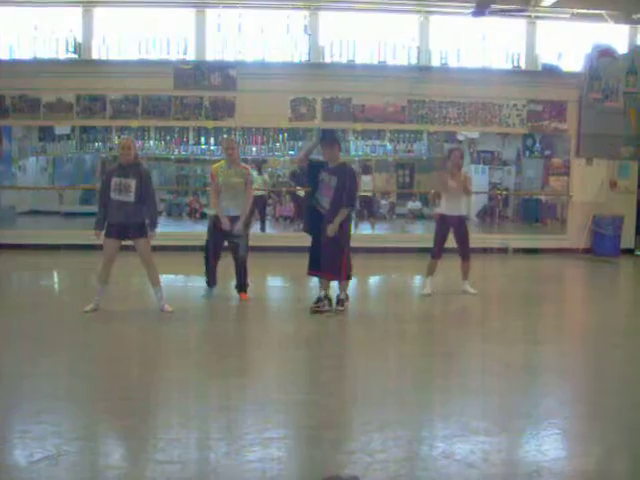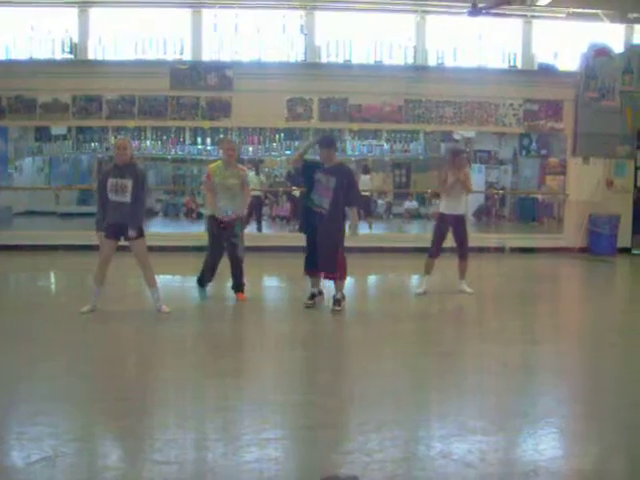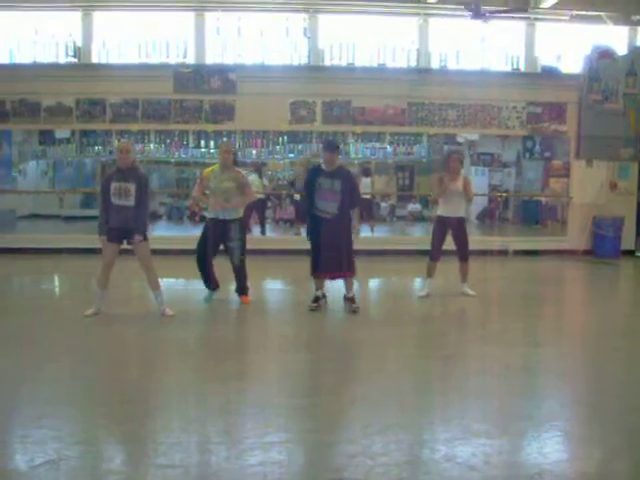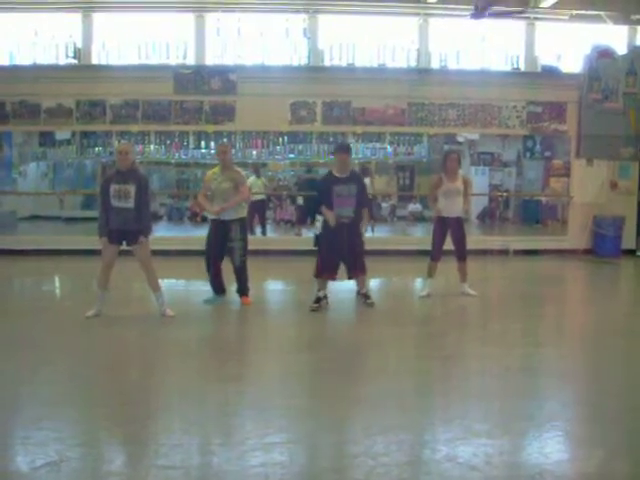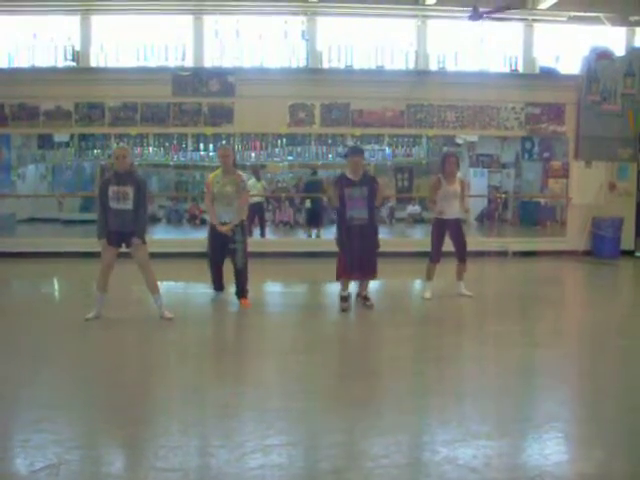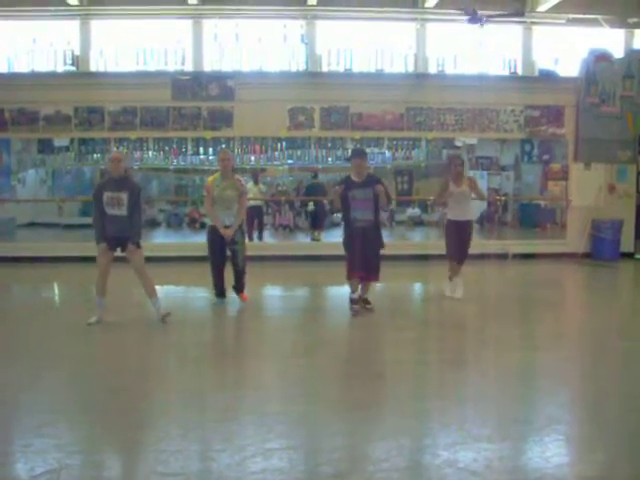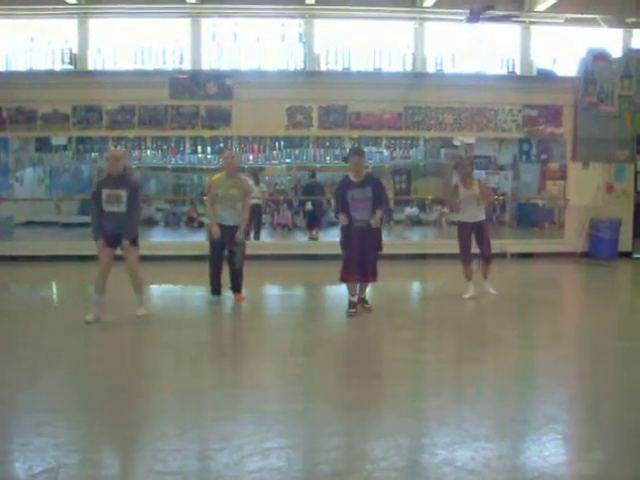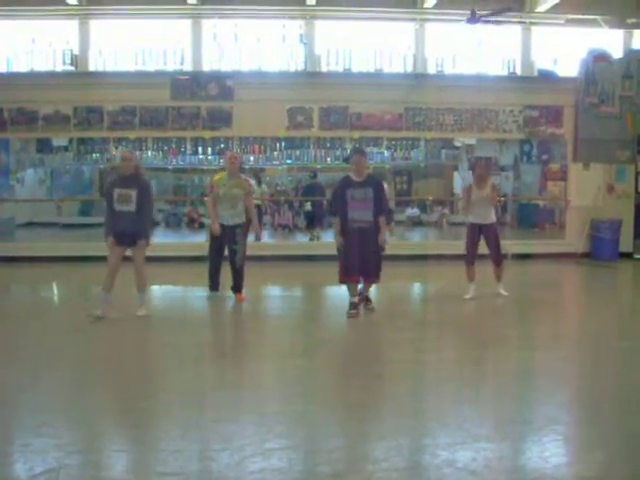
dt=0.3s
person 1, frame 1
left shoulder: (142, 173)
right shoulder: (111, 173)
left elbow: (150, 200)
right elbow: (103, 200)
left wrist: (153, 225)
right wrist: (99, 224)
left hip: (137, 223)
right hip: (115, 223)
left knee: (148, 261)
right knee: (107, 261)
left ankle: (162, 302)
right ankle: (96, 301)
person 1, frame 2
left shoulder: (138, 173)
right shoulder: (107, 173)
left elbow: (140, 201)
right elbow: (101, 201)
left wrist: (135, 225)
right wrist: (100, 226)
left hip: (131, 224)
right hip: (111, 224)
left knee: (144, 262)
right knee: (103, 262)
left ankle: (158, 303)
right ankle: (93, 302)
person 1, frame 3
left shoulder: (141, 177)
right shoulder: (109, 178)
left elbow: (144, 206)
right elbow: (104, 206)
left wrist: (141, 230)
right wrist: (102, 230)
left hip: (134, 228)
right hip: (114, 228)
left knee: (148, 265)
right knee: (106, 265)
left ankle: (162, 306)
right ankle: (97, 306)
person 1, frame 4
left shoulder: (140, 179)
right shoulder: (109, 180)
left elbow: (145, 207)
right elbow: (103, 208)
left wrist: (145, 232)
right wrist: (102, 232)
left hip: (135, 229)
right hip: (114, 229)
left knee: (148, 266)
right knee: (105, 266)
left ankle: (163, 307)
right ankle: (98, 307)
person 1, frame 5
left shoulder: (138, 181)
right shoulder: (106, 182)
left elbow: (142, 209)
right elbow: (102, 210)
left wrist: (139, 234)
right wrist: (101, 234)
left hip: (133, 232)
right hip: (112, 231)
left knee: (146, 268)
right knee: (105, 268)
left ankle: (161, 309)
right ankle: (97, 309)
person 1, frame 6
left shoulder: (133, 186)
right shoulder: (101, 187)
left elbow: (137, 215)
right elbow: (97, 215)
left wrist: (133, 239)
right wrist: (99, 239)
left hip: (128, 236)
right hip: (107, 236)
left knee: (142, 271)
right knee: (102, 273)
left ankle: (159, 310)
right ankle: (99, 313)
person 1, frame 7
left shoulder: (132, 184)
right shoulder: (101, 184)
left elbow: (135, 212)
right elbow: (96, 211)
left wrist: (128, 236)
right wrist: (98, 235)
left hip: (128, 234)
right hip: (108, 233)
left knee: (133, 269)
right knee: (102, 270)
left ankle: (141, 304)
right ankle: (97, 311)
person 1, frame 8
left shoulder: (142, 183)
right shoulder: (113, 184)
left elbow: (147, 211)
right elbow: (110, 210)
left wrist: (145, 235)
right wrist: (109, 233)
left hip: (137, 232)
right hip: (118, 232)
left knee: (139, 268)
right knee: (111, 268)
left ankle: (142, 305)
right ankle: (104, 307)
person 2, frame 1
left shoulder: (348, 172)
right shoulder: (322, 167)
left elbow: (348, 203)
right elbow: (302, 160)
left wrist: (335, 223)
right wrist: (315, 142)
left hip: (337, 224)
right hip: (320, 222)
left knee: (340, 260)
right knee: (319, 259)
left ankle: (342, 296)
right ankle: (324, 297)
person 2, frame 2
left shoulder: (345, 172)
right shoulder: (315, 167)
left elbow: (352, 200)
right elbow: (296, 161)
left wrist: (354, 221)
right wrist: (310, 144)
left hip: (333, 222)
right hip: (314, 221)
left knee: (336, 258)
right knee: (313, 256)
left ankle: (339, 295)
right ankle: (315, 291)
person 2, frame 3
left shoulder: (346, 175)
right shoulder: (314, 172)
left elbow: (354, 201)
left wrist: (355, 221)
left hip: (341, 224)
right hip: (318, 223)
left knee: (345, 258)
right knee: (318, 259)
left ankle: (349, 295)
right ankle: (319, 294)
person 2, frame 4
left shoulder: (357, 178)
right shoulder: (327, 180)
left elbow: (364, 202)
right elbow: (321, 203)
left wrist: (365, 219)
right wrist: (327, 214)
left hip: (353, 227)
right hip: (332, 227)
left knee: (357, 259)
right knee: (325, 261)
left ankle: (363, 291)
right ankle: (321, 295)
person 2, frame 5
left shoulder: (370, 180)
right shoulder: (340, 181)
left elbow: (376, 203)
right elbow: (335, 206)
left wrist: (380, 196)
right wrist: (334, 197)
left hip: (367, 228)
right hip: (347, 228)
left knee: (368, 261)
right knee: (346, 261)
left ankle: (362, 293)
right ankle: (344, 294)
person 2, frame 6
left shoulder: (375, 181)
right shoulder: (345, 183)
left elbow: (384, 206)
right elbow: (338, 208)
left wrist: (382, 194)
right wrist: (337, 196)
left hip: (372, 230)
right hip: (352, 230)
left knee: (371, 264)
right knee: (354, 263)
left ankle: (363, 296)
right ankle: (354, 296)
person 2, frame 7
left shoulder: (374, 182)
right shoulder: (343, 184)
left elbow: (382, 204)
right elbow: (339, 208)
left wrist: (377, 217)
right wrist: (342, 217)
left hip: (370, 231)
right hip: (350, 231)
left knee: (368, 265)
right knee: (350, 265)
left ankle: (361, 296)
right ankle: (352, 299)
person 2, frame 8
left shoulder: (375, 183)
right shoulder: (343, 184)
left elbow: (382, 210)
right elbow: (336, 212)
left wrist: (383, 232)
right wrist: (337, 234)
left hip: (370, 232)
right hip: (349, 232)
left knee: (371, 266)
right knee: (350, 266)
left ankle: (365, 293)
right ankle: (353, 301)
person 3, frame 1
left shoulder: (246, 170)
right shoulder: (216, 169)
left elbow: (249, 197)
right elbow: (213, 196)
left wrist: (242, 220)
right wrist: (222, 218)
left hip: (239, 218)
right hip: (219, 217)
left knee: (240, 255)
right knee: (212, 252)
left ankle: (242, 289)
right ankle: (211, 284)
person 3, frame 2
left shoulder: (242, 172)
right shoulder: (212, 169)
left elbow: (247, 197)
right elbow: (208, 193)
left wrist: (238, 213)
right wrist: (218, 213)
left hip: (236, 217)
right hip: (216, 217)
left knee: (237, 255)
right knee: (215, 252)
left ankle: (239, 289)
right ankle: (202, 283)
person 3, frame 3
left shoulder: (239, 175)
right shoulder: (209, 173)
left elbow: (250, 196)
right elbow: (196, 193)
left wrist: (231, 205)
right wrist: (210, 203)
left hip: (235, 220)
right hip: (214, 219)
left knee: (237, 257)
right knee: (203, 255)
left ankle: (243, 291)
right ankle: (212, 287)
person 3, frame 4
left shoulder: (238, 174)
right shoulder: (211, 175)
left elbow: (244, 195)
right elbow: (201, 196)
left wrist: (223, 207)
right wrist: (210, 208)
left hip: (236, 220)
right hip: (217, 221)
left knee: (239, 258)
right knee: (212, 258)
left ankle: (243, 292)
right ankle: (218, 291)
person 3, frame 5
left shoulder: (240, 178)
right shoulder: (212, 178)
left elbow: (244, 203)
right elbow: (208, 203)
left wrist: (232, 224)
right wrist: (217, 224)
left hip: (237, 224)
right hip: (217, 224)
left knee: (240, 261)
right knee: (215, 260)
left ankle: (242, 295)
right ankle: (218, 289)
person 3, frame 6
left shoulder: (239, 183)
right shoulder: (211, 182)
left elbow: (242, 208)
right elbow: (208, 207)
left wrist: (233, 228)
right wrist: (221, 228)
left hip: (235, 226)
right hip: (216, 227)
left knee: (239, 260)
right knee: (217, 263)
left ankle: (240, 290)
right ankle: (220, 295)
person 3, frame 7
left shoulder: (244, 182)
right shoulder: (215, 180)
left elbow: (246, 207)
right elbow: (209, 203)
left wrist: (242, 229)
right wrist: (213, 225)
left hip: (236, 226)
right hip: (218, 225)
left knee: (237, 260)
right knee: (215, 260)
left ankle: (237, 290)
right ankle: (215, 293)
person 3, frame 8
left shoulder: (246, 182)
right shoulder: (216, 180)
left elbow: (250, 205)
right elbow: (209, 203)
left wrist: (256, 225)
right wrist: (214, 222)
left hip: (238, 225)
right hip: (219, 224)
left knee: (238, 260)
right knee: (215, 258)
left ankle: (237, 290)
right ankle: (213, 288)
person 4, frame 1
left shoulder: (465, 176)
right shoulder: (444, 175)
left elbow: (468, 191)
right elbow: (442, 188)
left wrist: (460, 178)
right wrist: (449, 172)
left hip: (460, 217)
right hip: (444, 216)
left knee: (465, 252)
right knee: (436, 251)
left ankle: (465, 284)
right ankle: (428, 284)
person 4, frame 2
left shoulder: (466, 174)
right shoulder: (445, 174)
left elbow: (469, 190)
right elbow: (443, 191)
left wrist: (460, 177)
right wrist: (455, 180)
left hip: (459, 217)
right hip: (444, 215)
left knee: (463, 251)
right knee: (434, 249)
left ankle: (462, 283)
right ankle: (425, 283)
person 4, frame 3
left shoulder: (465, 180)
right shoulder: (441, 178)
left elbow: (470, 200)
right elbow: (437, 195)
left wrist: (467, 195)
right wrist: (446, 185)
left hip: (458, 219)
right hip: (442, 218)
left knee: (464, 253)
right knee: (435, 252)
left ankle: (464, 286)
right ankle: (427, 286)
person 4, frame 4
left shoulder: (464, 180)
right shoulder: (439, 179)
left elbow: (466, 197)
right elbow: (431, 199)
left wrist: (466, 206)
right wrist: (435, 207)
left hip: (457, 219)
right hip: (441, 218)
left knee: (462, 253)
right knee: (435, 252)
left ankle: (464, 286)
right ankle: (428, 286)
person 4, frame 5
left shoulder: (461, 182)
right shoulder: (438, 182)
left elbow: (462, 199)
right elbow: (430, 201)
left wrist: (465, 208)
right wrist: (436, 209)
left hip: (455, 220)
right hip: (440, 220)
left knee: (463, 254)
right knee: (435, 255)
left ankle: (460, 286)
right ankle: (428, 287)
person 4, frame 6
left shoulder: (470, 180)
right shoulder: (447, 183)
left elbow: (482, 197)
right elbow: (438, 200)
left wrist: (476, 191)
right wrist: (444, 200)
left hip: (466, 221)
right hip: (452, 221)
left knee: (461, 255)
right knee: (453, 253)
left ankle: (451, 282)
right ankle: (456, 284)
person 4, frame 7
left shoulder: (479, 182)
right shoulder: (456, 186)
left elbow: (489, 200)
right elbow: (455, 209)
left wrist: (484, 199)
right wrist: (456, 203)
left hip: (480, 221)
right hip: (463, 223)
left knee: (486, 254)
right knee: (465, 256)
left ankle: (487, 283)
right ankle: (470, 288)
person 4, frame 8
left shoulder: (491, 186)
right shoulder: (469, 188)
left elbow: (494, 203)
right elbow: (465, 208)
left wrist: (492, 198)
right wrist: (467, 206)
left hip: (490, 223)
right hip: (474, 224)
left knee: (497, 256)
right knee: (470, 256)
left ankle: (499, 286)
right ankle: (472, 288)
